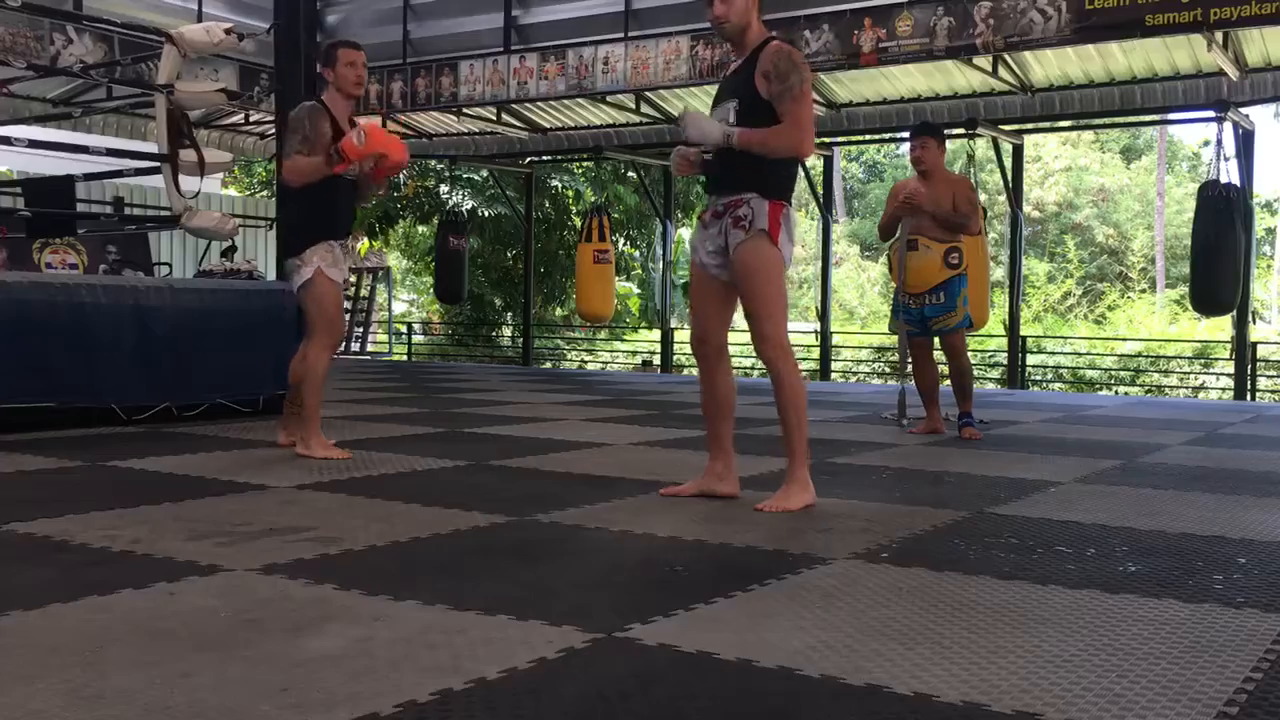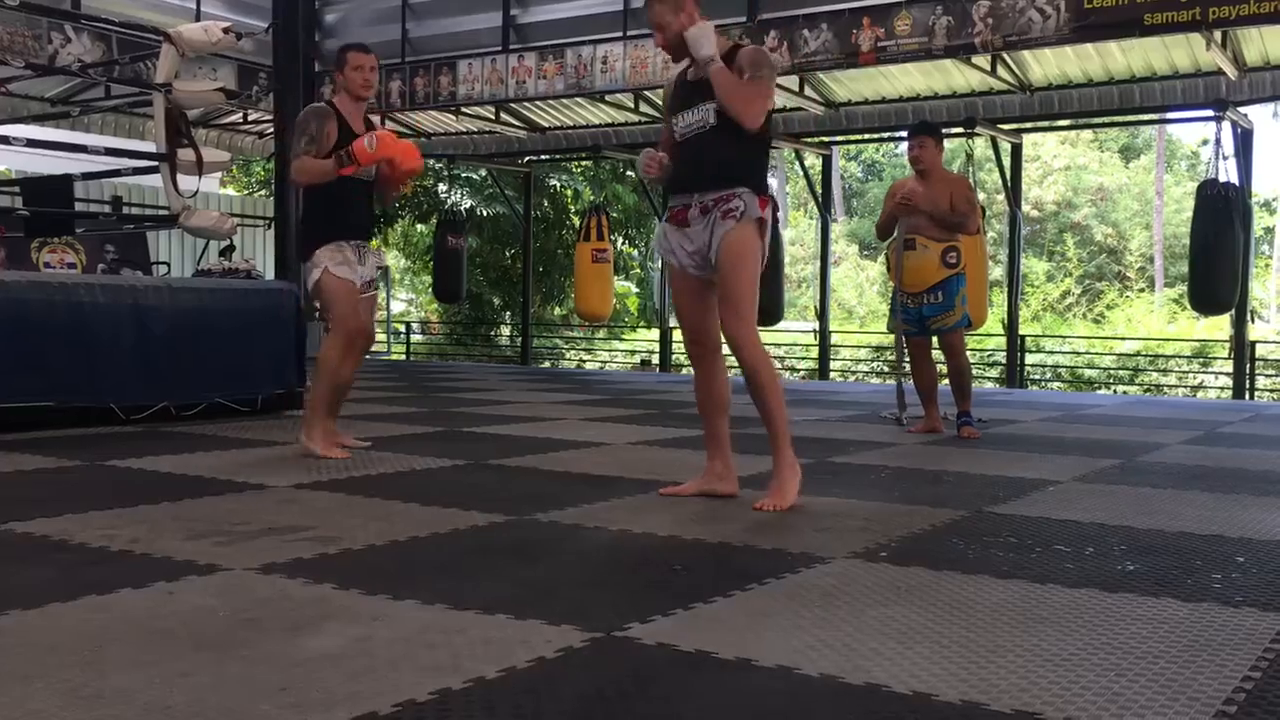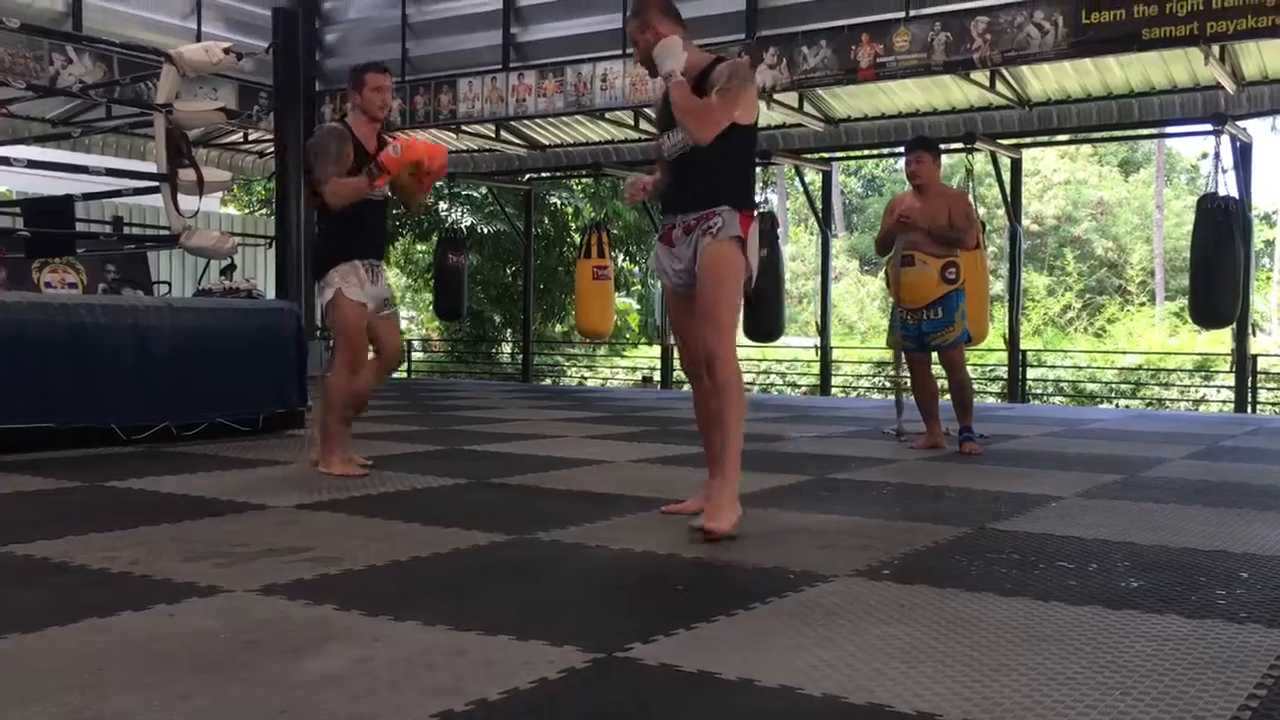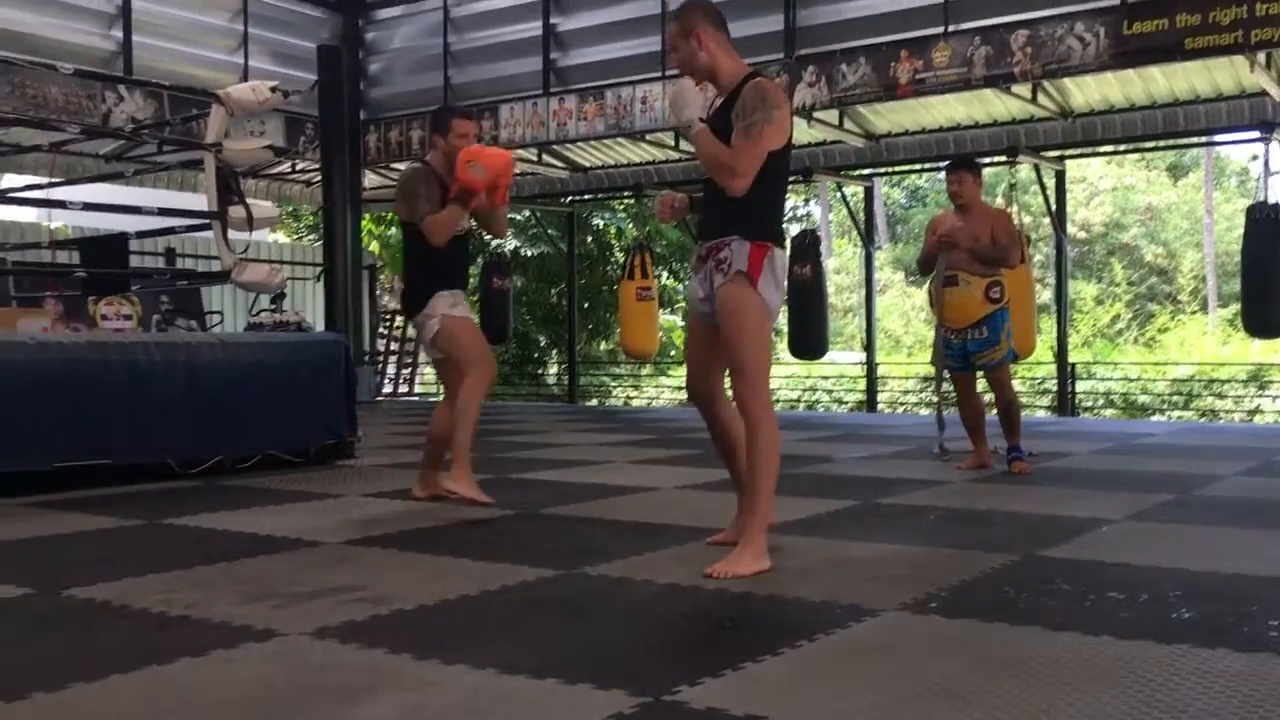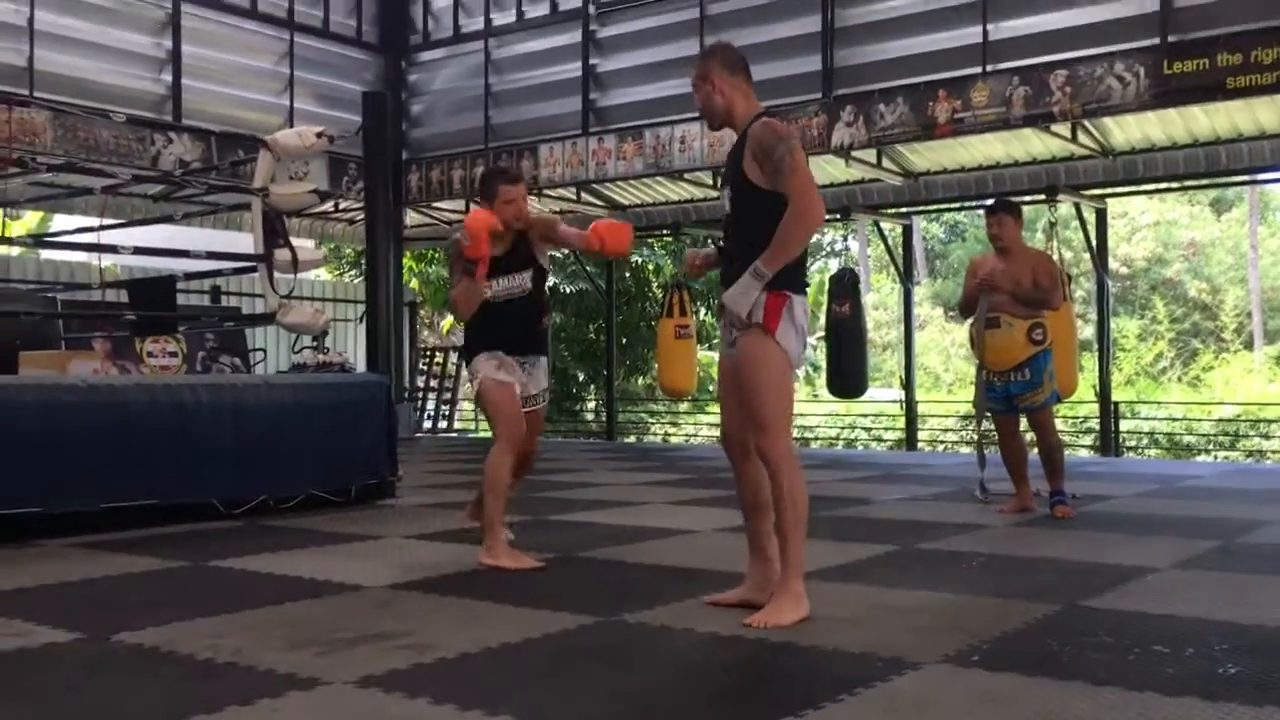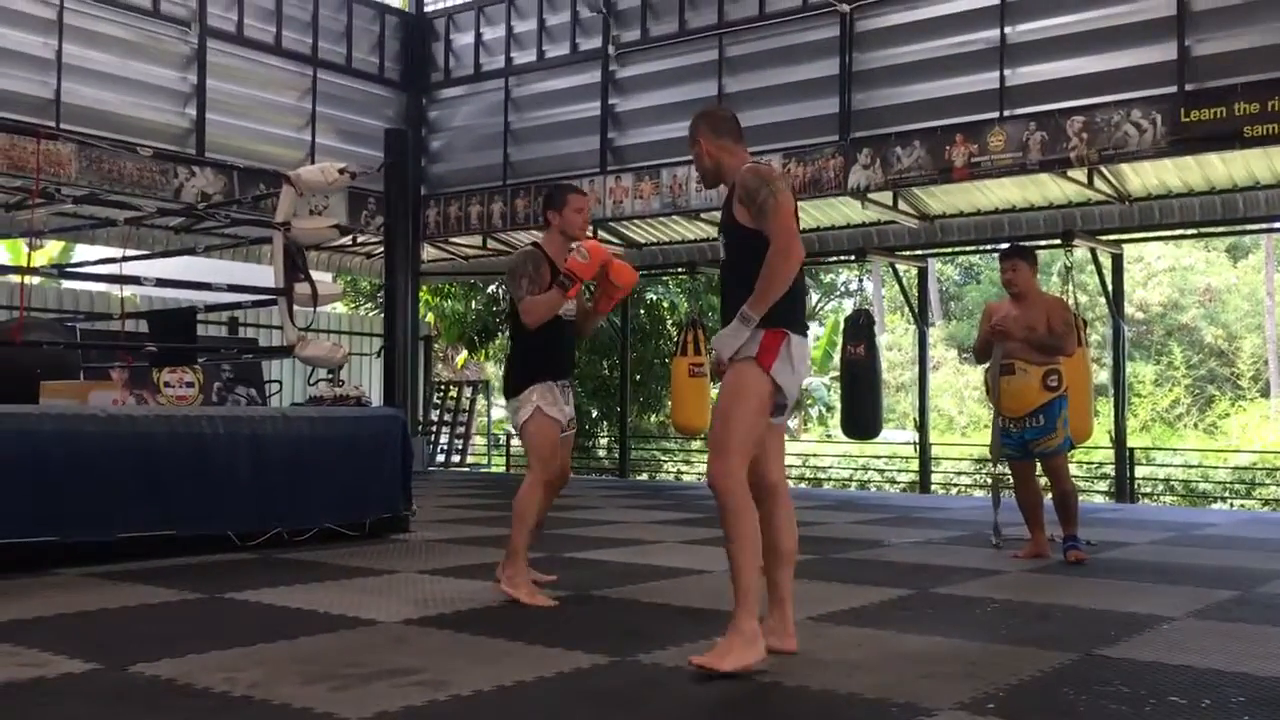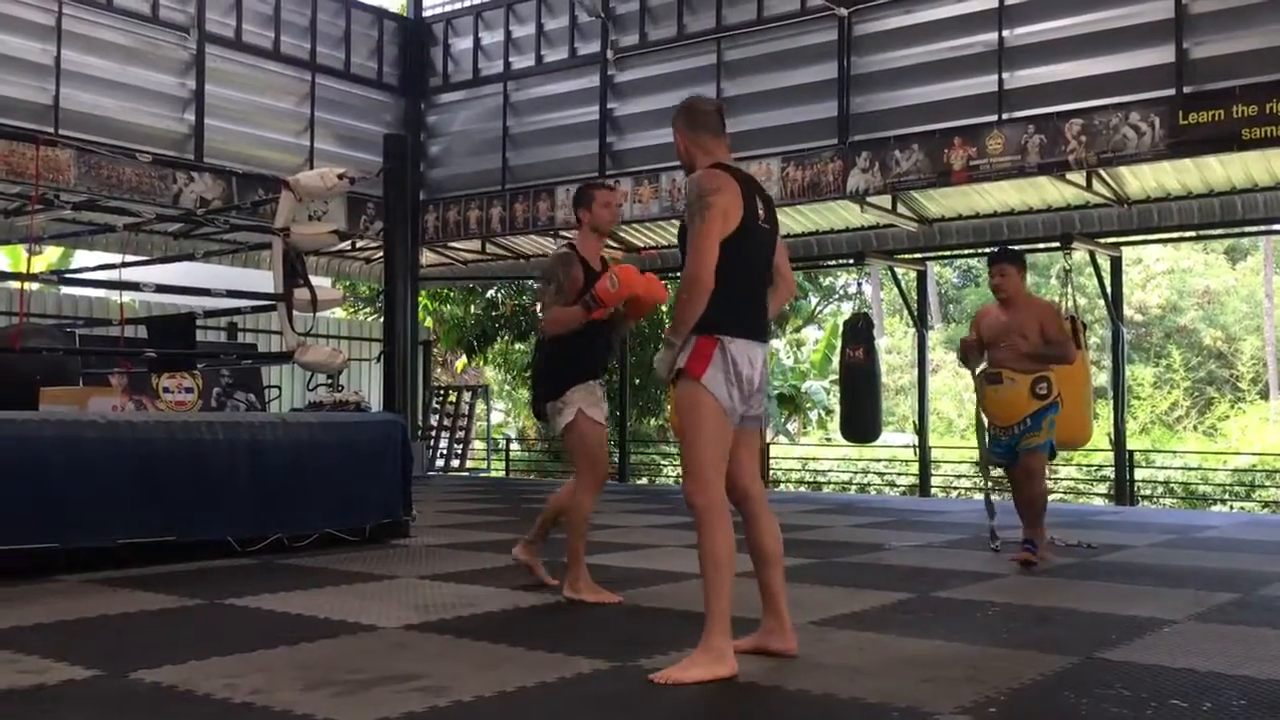
dt=0.5s
person 1, frame 1
left shoulder: (778, 58)
right shoulder: (731, 75)
left elbow: (799, 140)
left wrist: (722, 134)
right wrist: (700, 161)
left hip: (758, 214)
right hip: (716, 217)
left knee: (771, 345)
right knee: (706, 345)
left ankle: (799, 479)
right ankle: (720, 471)
person 1, frame 2
left shoulder: (748, 59)
right shoulder: (677, 84)
left elbow: (750, 115)
left wrist: (708, 56)
right wrist: (658, 165)
left hip: (735, 207)
right hip: (682, 218)
left knee: (739, 333)
right knee: (700, 347)
left ankle: (785, 462)
right ankle: (719, 469)
person 1, frame 3
left shoulder: (732, 73)
right shoulder: (669, 96)
left elbow: (702, 130)
left wrist: (673, 72)
right wrist: (648, 186)
left hip: (724, 224)
right hip: (675, 234)
left knee: (715, 349)
right knee: (695, 365)
left ankle: (725, 493)
right ankle: (720, 488)
person 1, frame 4
left shoulder: (762, 95)
right shoulder: (722, 105)
left elbow: (737, 179)
left wrist: (691, 120)
right wrist: (687, 204)
left hip: (748, 256)
right hip: (712, 257)
left knee: (750, 396)
right knee: (703, 390)
left ankle: (754, 543)
right ankle: (751, 508)
person 1, frame 5
left shoulder: (769, 134)
right shoulder: (744, 144)
left elbow: (809, 212)
left wrist: (753, 278)
right wrist: (716, 260)
left hip: (769, 306)
right hip: (746, 309)
left knee: (771, 445)
right knee: (738, 442)
left ankle: (792, 589)
right ankle: (761, 576)
person 1, frame 6
left shoulder: (756, 178)
right shoulder: (743, 195)
left elbow: (789, 250)
left wrist: (740, 323)
right wrist: (736, 337)
left hip: (768, 342)
right hip: (760, 345)
left knee: (726, 473)
right knee: (768, 484)
left ankle: (747, 625)
right ankle: (779, 624)
person 1, frame 7
left shoulder: (707, 185)
right shoulder: (756, 194)
left elbow: (699, 278)
right elbow: (784, 283)
left wrist: (673, 344)
left hip: (714, 352)
right hip: (752, 352)
left knee: (705, 496)
right knee: (747, 491)
left ankle: (716, 648)
right ankle: (777, 626)
person 2, frame 1
left shoulder: (354, 125)
right shoulder: (310, 116)
left elbow: (364, 191)
right elbow: (292, 173)
left wrist: (380, 167)
right wrist: (338, 155)
left hip: (330, 242)
right hip: (309, 241)
left knee: (317, 338)
right knee: (326, 336)
left ankle: (290, 424)
right ankle: (309, 436)
person 2, frame 2
left shoulder: (373, 128)
right shoulder: (319, 117)
left elbow: (383, 195)
right elbow: (299, 172)
left wrist: (399, 173)
right wrist: (351, 156)
left hip: (360, 246)
right hip: (325, 243)
left knee: (360, 338)
right knee: (345, 329)
left ankle: (328, 425)
right ankle: (314, 428)
person 2, frame 3
left shoulder: (386, 145)
right shoulder: (332, 138)
left elbow: (413, 205)
right elbow: (334, 196)
left wrist: (424, 177)
right wrist: (379, 171)
left hip: (373, 265)
right hip: (341, 264)
left knee: (390, 354)
right knee: (352, 358)
left ankle: (336, 430)
right ankle: (329, 453)
person 2, frame 4
left shoulder: (463, 179)
right shoulder: (418, 178)
left elbow: (498, 229)
right elbow: (437, 235)
right wrist: (466, 193)
left hip: (451, 296)
right hip: (431, 297)
left knee: (457, 391)
right knee: (480, 366)
left ankle: (429, 479)
right ankle: (458, 471)
person 2, frame 5
left shoulder: (537, 230)
right shoulder: (463, 245)
left elbow: (586, 242)
right elbow: (463, 310)
left wrist: (605, 237)
right wrist: (476, 261)
left hip: (532, 355)
right hip: (489, 353)
left knee: (525, 447)
right knee: (512, 436)
left ankle: (482, 505)
right ankle: (494, 547)
person 2, frame 6
left shoulder: (576, 261)
right shoulder: (528, 260)
left elbow: (582, 327)
right elbow: (530, 316)
left wrist: (608, 296)
right wrist: (570, 280)
left hip: (560, 382)
right hip: (531, 382)
left knee: (555, 477)
right knee: (542, 471)
left ankle: (514, 560)
right ankle: (515, 575)
person 2, frame 7
left shoulder: (607, 265)
right shoulder: (565, 262)
right elbow: (551, 324)
left wrist: (637, 306)
right wrist: (596, 301)
left hip: (590, 382)
right hip: (569, 383)
left knee: (589, 476)
right knee: (592, 475)
left ankle: (531, 546)
right ankle: (577, 578)
person 3, frame 1
left shoulder: (958, 184)
right shoulder: (901, 188)
left elbow: (972, 225)
right elbow: (884, 234)
left wrist: (929, 209)
right wrist: (897, 213)
left hip: (944, 278)
right hip: (909, 280)
left knee: (955, 348)
right knee: (918, 350)
left ankle: (966, 416)
right ankle: (933, 417)
person 3, frame 2
left shoulder: (956, 183)
right shoulder: (898, 187)
left elbow: (970, 225)
right elbow: (881, 233)
left wrist: (927, 209)
right wrist: (894, 212)
left hip: (943, 277)
right hip: (907, 279)
left knee: (953, 347)
right knee: (916, 349)
left ankle: (964, 416)
right ankle: (931, 416)
person 3, frame 3
left shoulder: (954, 198)
right shoulder: (897, 203)
left elbow: (968, 240)
right elbow: (880, 249)
left wrist: (924, 226)
right wrist: (891, 229)
left hip: (942, 293)
right hip: (906, 295)
left knee: (954, 363)
right knee: (917, 365)
left ankle: (966, 432)
right ankle: (933, 432)
person 3, frame 4
left shoulder: (996, 217)
right shoulder: (938, 222)
left elbow: (1012, 257)
right elbow: (923, 269)
left wrist: (967, 246)
right wrist: (932, 250)
left hip: (986, 312)
right hip: (950, 315)
left knee: (1000, 381)
right knee: (962, 386)
left ankle: (1015, 450)
right ankle: (980, 451)
person 3, frame 5
left shoulder: (1038, 260)
right shoulder: (978, 264)
left elbow: (1054, 299)
right elbow: (964, 311)
left wrist: (1011, 288)
right wrist: (973, 294)
left hip: (1029, 354)
right hip: (992, 358)
left knee: (1043, 424)
right knee: (1005, 429)
left ankle: (1058, 494)
right ankle: (1022, 494)
person 3, frame 6
left shoulder: (1053, 305)
right shoulder: (993, 309)
left elbow: (1068, 346)
right elbow: (979, 356)
left wrist: (1022, 335)
right wrist: (988, 338)
left hip: (1044, 400)
right hip: (1008, 404)
left knee: (1057, 470)
right knee: (1021, 474)
left ankle: (1071, 539)
right ankle: (1038, 540)
person 3, frame 7
left shoulder: (1044, 311)
right shoulder: (983, 316)
left elbow: (1069, 354)
right elbow: (974, 361)
left wrist: (1029, 348)
right wrist: (967, 350)
left hip: (1037, 404)
right hip: (1000, 408)
left knee: (1032, 470)
right knee: (1016, 477)
left ankle: (1030, 543)
right ankle: (1037, 536)
